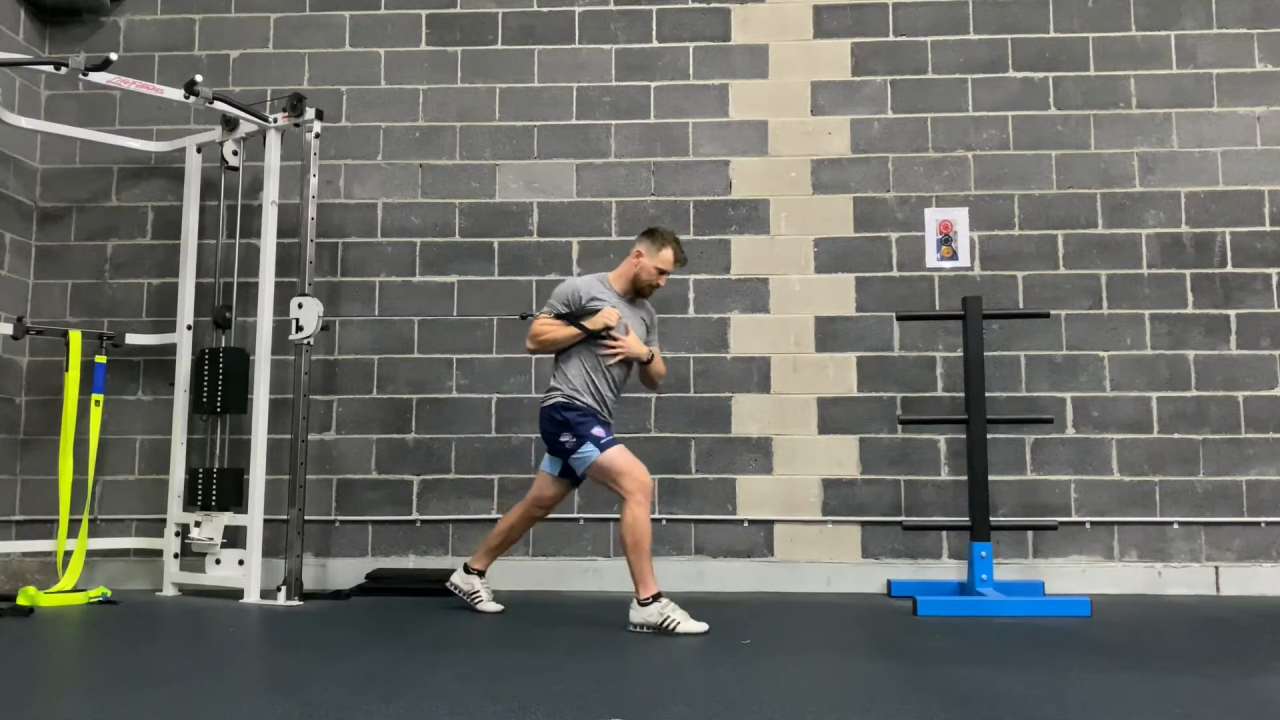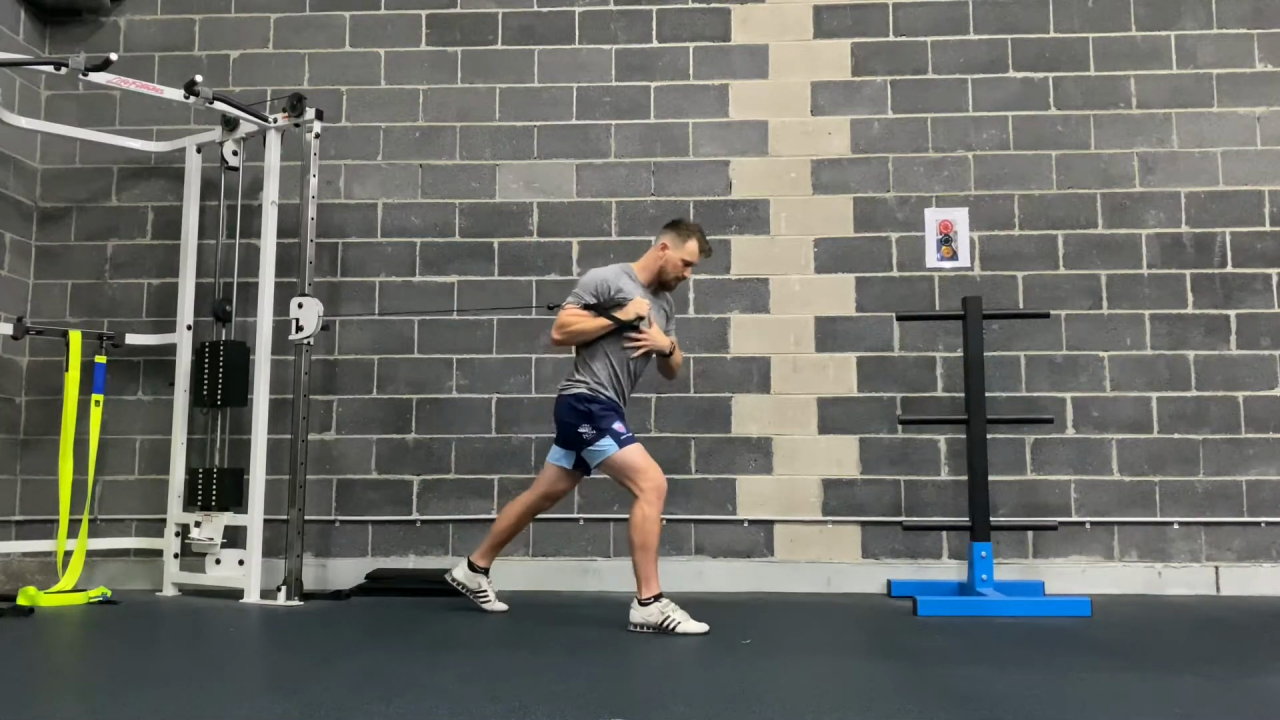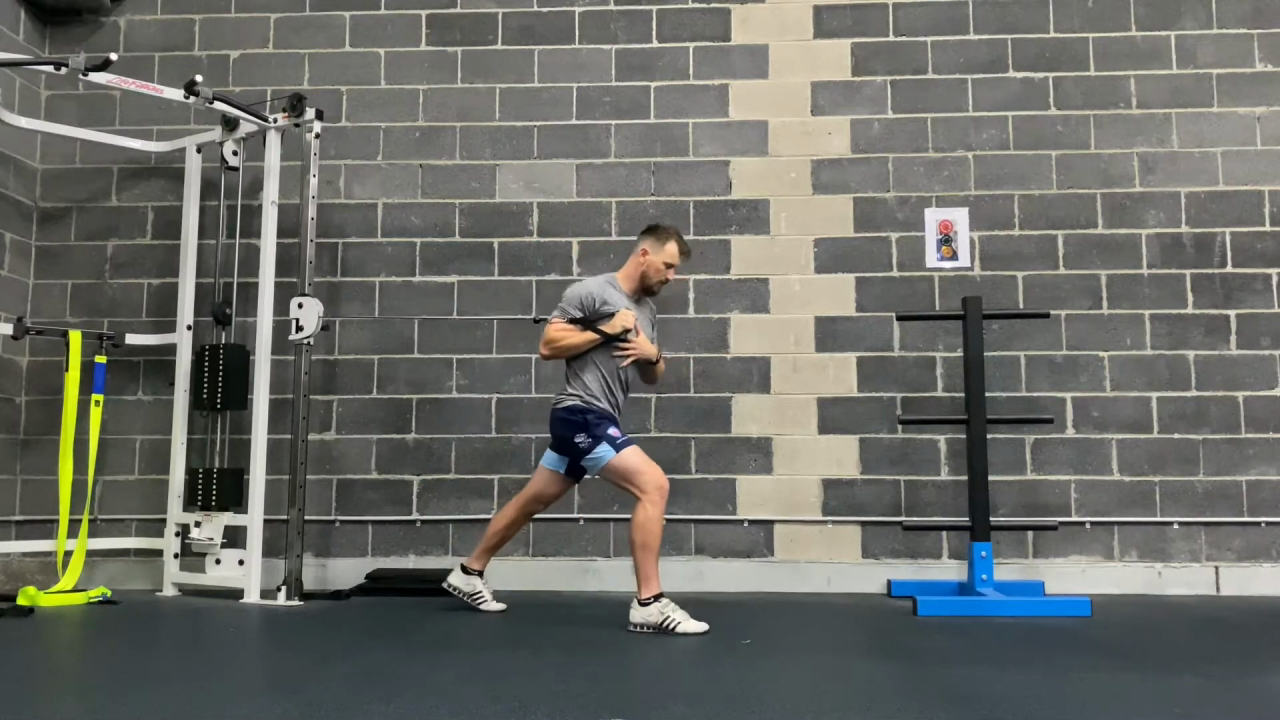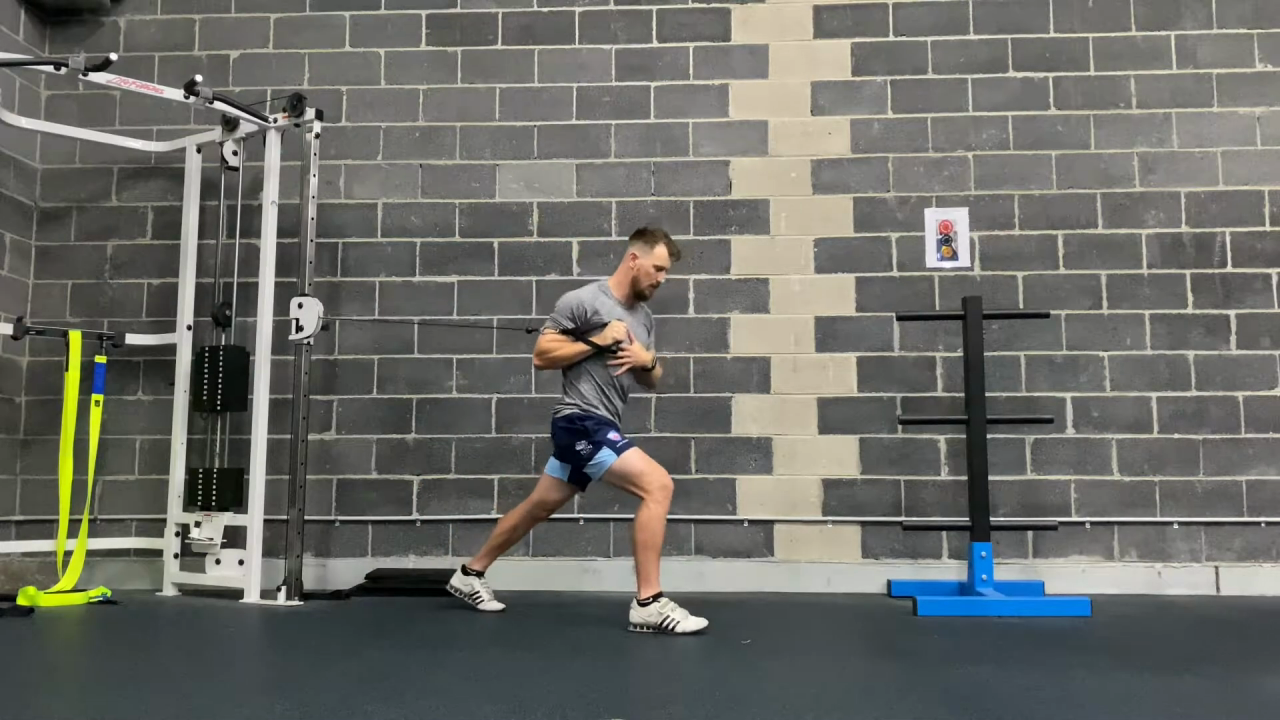
dt=0.3s
person 1, frame 1
left shoulder: (645, 312)
right shoulder: (581, 289)
left elbow: (655, 380)
right elbow: (535, 340)
left wrist: (646, 354)
right wrist: (592, 325)
left hip: (590, 417)
right hip: (569, 411)
left knee: (537, 504)
right knee: (639, 485)
left ankle: (471, 573)
right ankle: (648, 604)
person 1, frame 2
left shoulder: (664, 303)
right shoulder: (605, 279)
left elbow: (672, 371)
right elbow: (560, 332)
left wrist: (667, 346)
right wrist: (619, 317)
left hip: (599, 410)
right hip: (586, 403)
left knee: (543, 495)
right knee: (651, 485)
left ankle: (474, 569)
right ankle: (648, 603)
person 1, frame 3
left shoulder: (647, 309)
right shoulder: (590, 291)
left elbow: (652, 378)
right elbow: (547, 346)
left wrist: (653, 354)
right wrist: (605, 330)
left hip: (595, 420)
right hip: (581, 414)
left knee: (534, 499)
right knee: (654, 485)
left ankle: (469, 573)
right ankle: (649, 604)
person 1, frame 4
left shoulder: (643, 315)
right shoulder: (582, 300)
left elbow: (652, 382)
right elbow: (541, 356)
left wrist: (648, 361)
right wrist: (598, 341)
left hip: (598, 426)
right hip: (581, 421)
left knee: (539, 506)
right knee: (658, 486)
left ankle: (471, 573)
right ankle: (649, 604)
